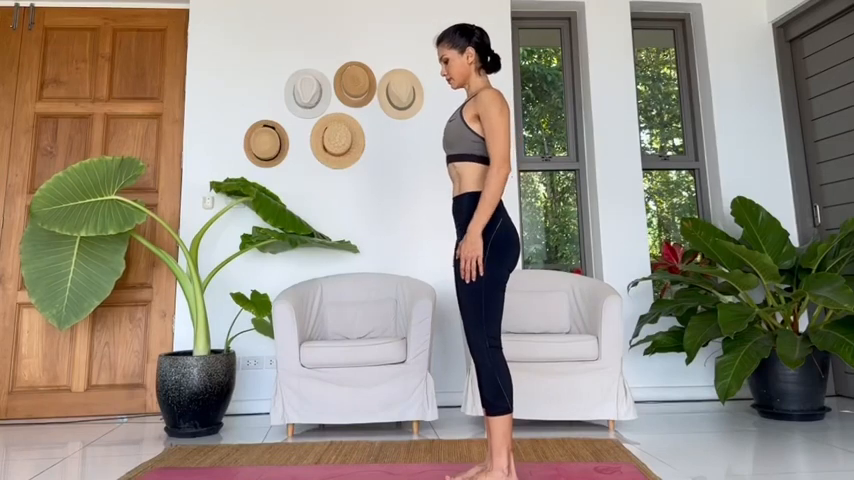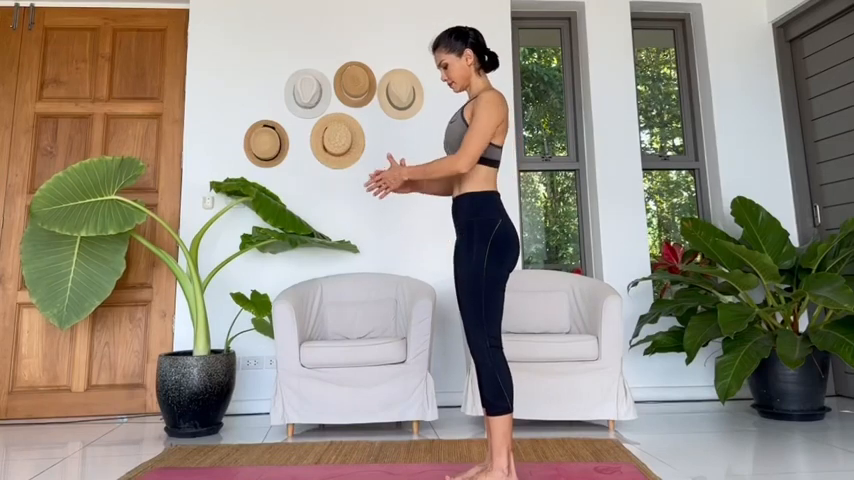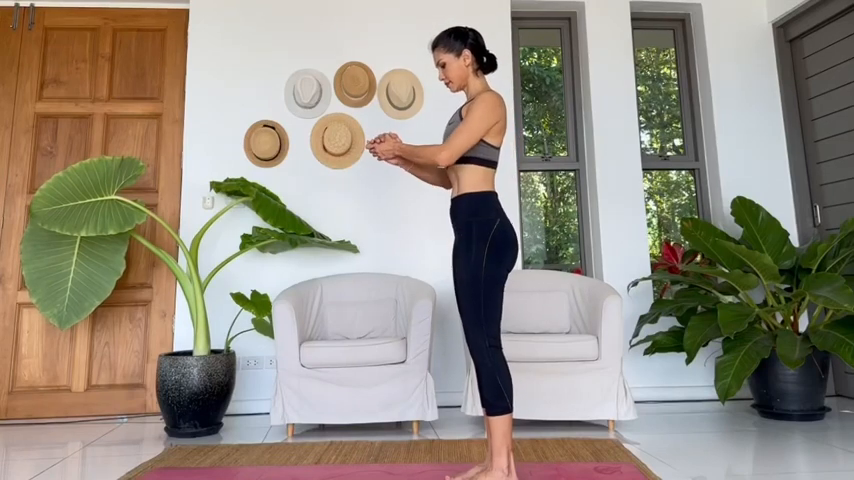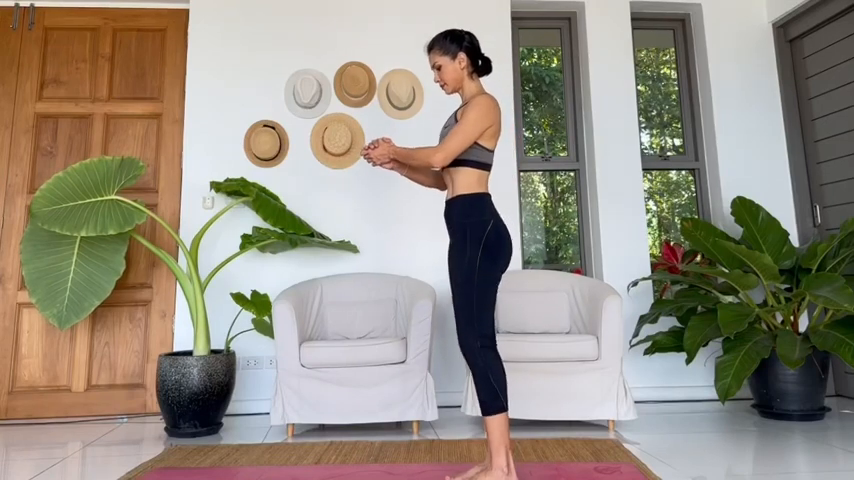
dt=0.4s
person 1, frame 1
left shoulder: (488, 98)
right shoulder: (469, 106)
left elbow: (499, 167)
left wrist: (475, 234)
left hip: (486, 229)
right hip: (472, 229)
left knee: (484, 343)
right knee: (481, 344)
person 1, frame 2
left shoulder: (489, 100)
right shoulder: (469, 108)
left elbow: (462, 164)
left wrist: (404, 173)
right wrist: (407, 180)
left hip: (487, 227)
right hip: (473, 229)
left knee: (485, 342)
right knee: (481, 343)
person 1, frame 3
left shoulder: (488, 101)
right shoulder: (468, 108)
left elbow: (444, 156)
right elbow: (447, 176)
left wrist: (400, 148)
right wrist: (400, 157)
left hip: (485, 228)
right hip: (471, 230)
left knee: (484, 343)
right knee: (480, 344)
person 1, frame 4
left shoulder: (483, 104)
right shoulder: (463, 111)
left elbow: (438, 157)
right elbow: (441, 177)
left wrist: (394, 152)
right wrist: (395, 162)
left hip: (479, 230)
right hip: (468, 232)
left knee: (474, 342)
right knee: (480, 343)
